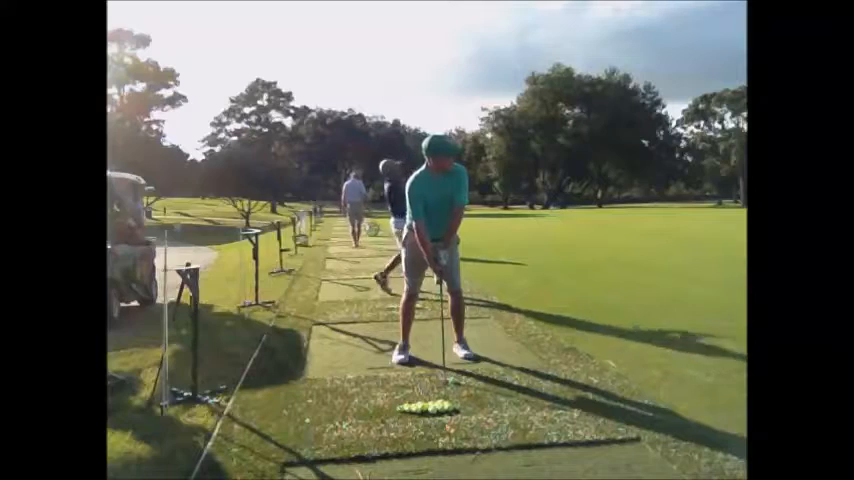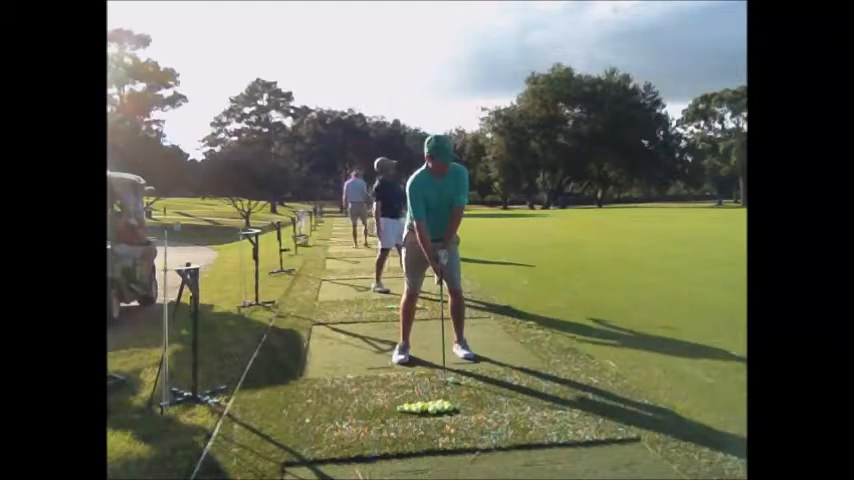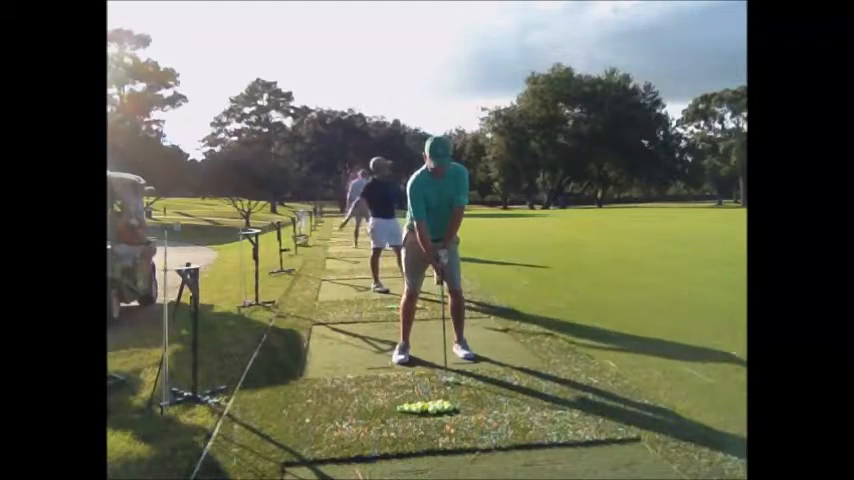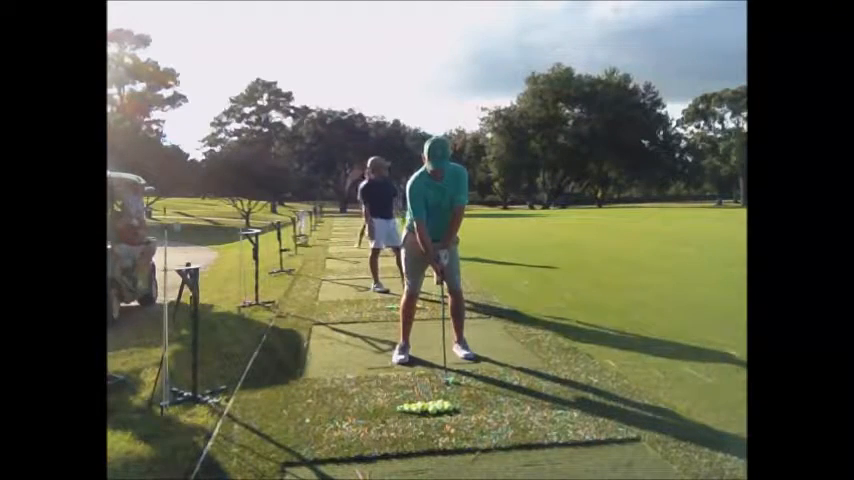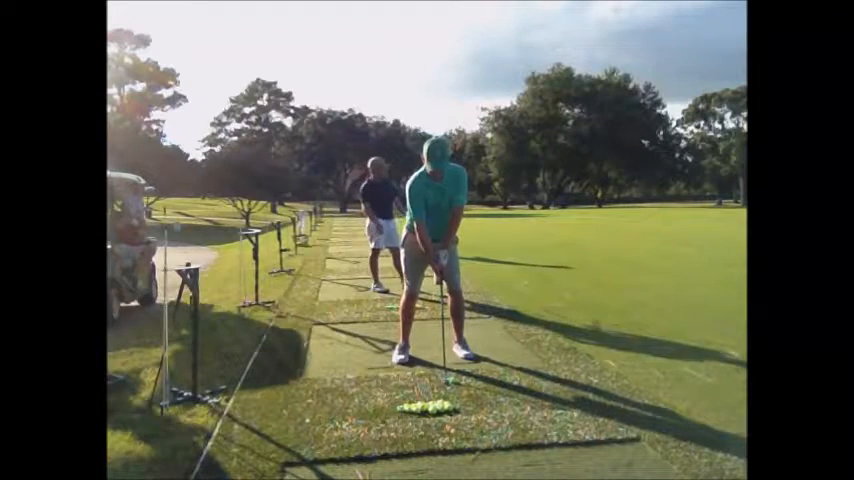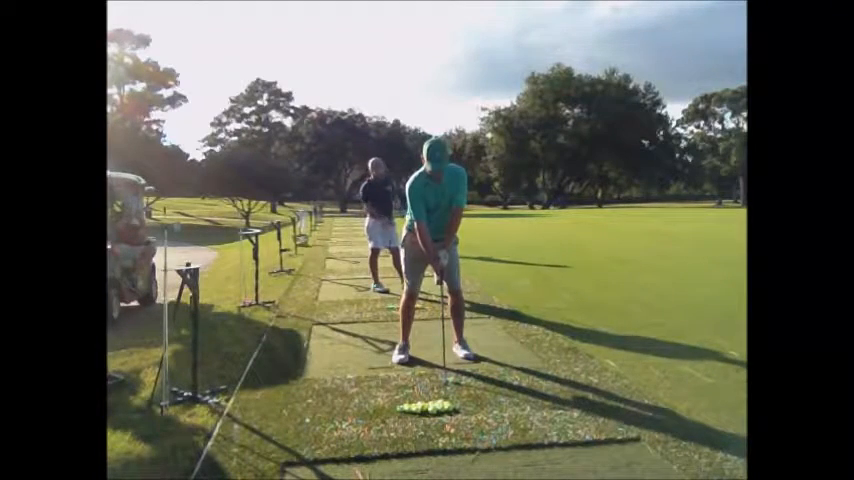
dt=0.3s
person 1, frame 1
left shoulder: (459, 173)
right shoulder: (415, 184)
left elbow: (458, 212)
right elbow: (419, 226)
left wrist: (444, 247)
right wrist: (431, 261)
left hip: (447, 239)
right hip: (417, 240)
left knee: (456, 291)
right knee: (411, 292)
left ankle: (460, 341)
right ankle: (403, 344)
person 1, frame 2
left shoulder: (459, 173)
right shoulder: (415, 183)
left elbow: (457, 212)
right elbow: (420, 226)
left wrist: (444, 247)
right wrist: (432, 261)
left hip: (447, 240)
right hip: (417, 240)
left knee: (456, 291)
right knee: (411, 292)
left ankle: (459, 341)
right ankle: (403, 344)
person 1, frame 3
left shoulder: (460, 173)
right shoulder: (416, 183)
left elbow: (458, 212)
right elbow: (420, 225)
left wrist: (444, 247)
right wrist: (433, 260)
left hip: (447, 239)
right hip: (417, 239)
left knee: (456, 290)
right knee: (411, 292)
left ankle: (460, 341)
right ankle: (403, 344)
person 1, frame 4
left shoulder: (459, 174)
right shoulder: (415, 184)
left elbow: (458, 212)
right elbow: (420, 226)
left wrist: (445, 247)
right wrist: (432, 261)
left hip: (446, 240)
right hip: (417, 240)
left knee: (456, 291)
right knee: (411, 292)
left ankle: (459, 341)
right ankle: (403, 344)
person 1, frame 5
left shoulder: (458, 174)
right shoulder: (415, 184)
left elbow: (457, 212)
right elbow: (420, 226)
left wrist: (444, 247)
right wrist: (432, 261)
left hip: (446, 240)
right hip: (416, 240)
left knee: (455, 291)
right knee: (411, 292)
left ankle: (459, 341)
right ankle: (403, 344)
person 1, frame 6
left shoulder: (458, 174)
right shoulder: (414, 184)
left elbow: (457, 213)
right elbow: (420, 226)
left wrist: (444, 248)
right wrist: (432, 260)
left hip: (446, 240)
right hip: (416, 240)
left knee: (456, 291)
right knee: (411, 292)
left ankle: (459, 341)
right ankle: (403, 344)
person 2, frame 1
left shoulder: (393, 183)
right shoulder: (393, 186)
right elbow: (407, 201)
left hip: (402, 219)
right hip: (401, 221)
right ankle: (383, 274)
person 2, frame 2
left shoulder: (392, 183)
right shoulder: (380, 186)
left elbow: (401, 199)
right elbow: (376, 207)
right wrist: (377, 226)
left hip: (397, 220)
right hip: (386, 221)
left knee: (402, 250)
right knee: (384, 252)
right ankle: (377, 283)
person 2, frame 3
left shoulder: (391, 183)
right shoulder: (371, 185)
left elbow: (399, 199)
right elbow: (359, 202)
right wrist: (348, 218)
left hip: (392, 220)
right hip: (378, 221)
left knee: (399, 250)
right knee: (377, 251)
right ankle: (376, 282)
person 2, frame 4
left shoulder: (387, 183)
right shoulder: (367, 187)
left elbow: (395, 200)
right elbow: (365, 209)
right wrist: (369, 226)
left hip: (390, 220)
right hip: (376, 221)
left knee: (398, 250)
right knee: (375, 251)
right ankle: (376, 283)
person 2, frame 5
left shoulder: (388, 183)
right shoulder: (367, 187)
left elbow: (396, 201)
right elbow: (365, 208)
right wrist: (375, 223)
left hip: (390, 221)
right hip: (376, 222)
left knee: (396, 251)
right knee: (375, 252)
left ankle: (404, 280)
right ankle: (376, 283)
person 2, frame 6
left shoulder: (387, 183)
right shoulder: (367, 187)
left elbow: (394, 201)
right elbow: (368, 208)
left wrist: (394, 198)
right wrist: (384, 219)
left hip: (389, 221)
right hip: (375, 222)
left knee: (395, 251)
right knee: (374, 252)
left ankle: (404, 280)
right ankle: (376, 283)
